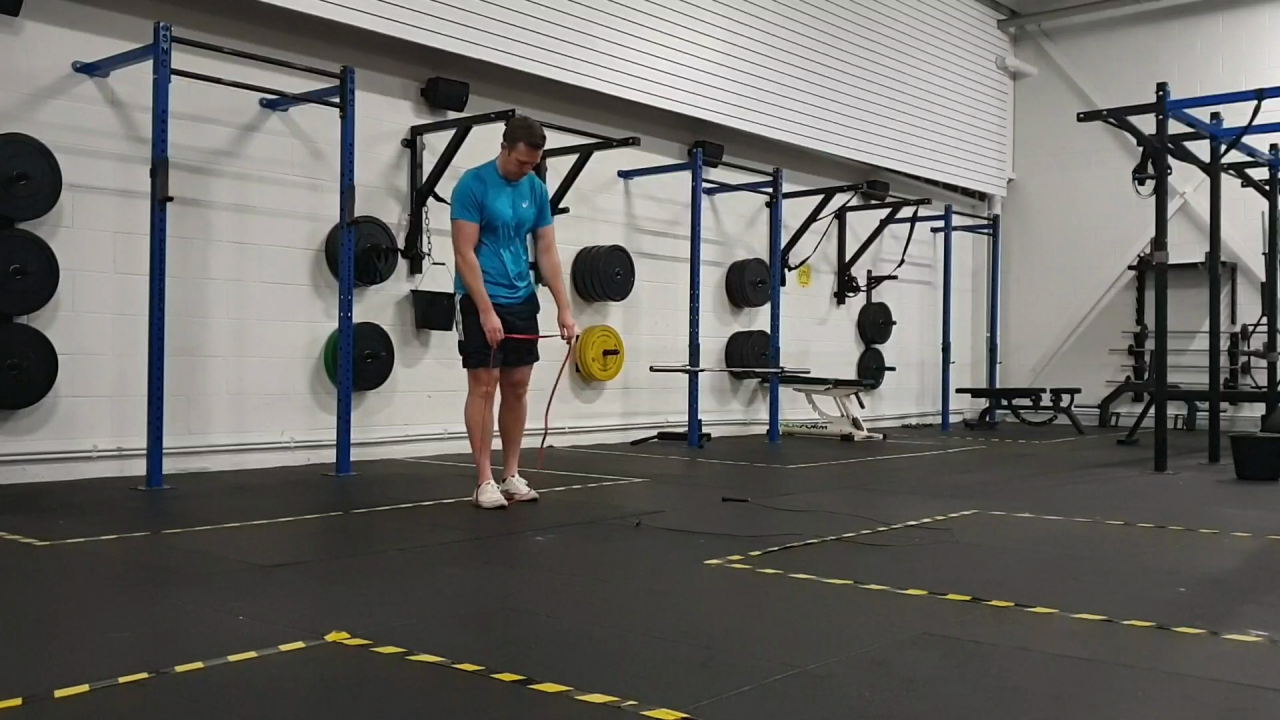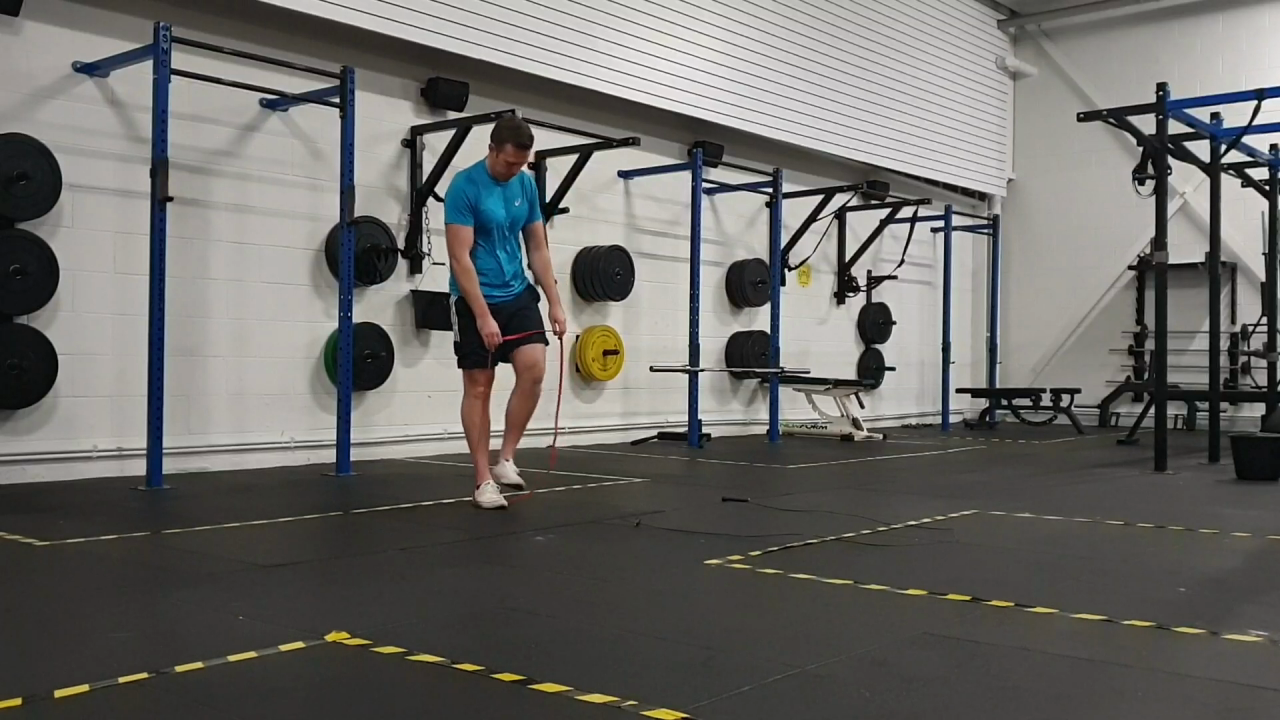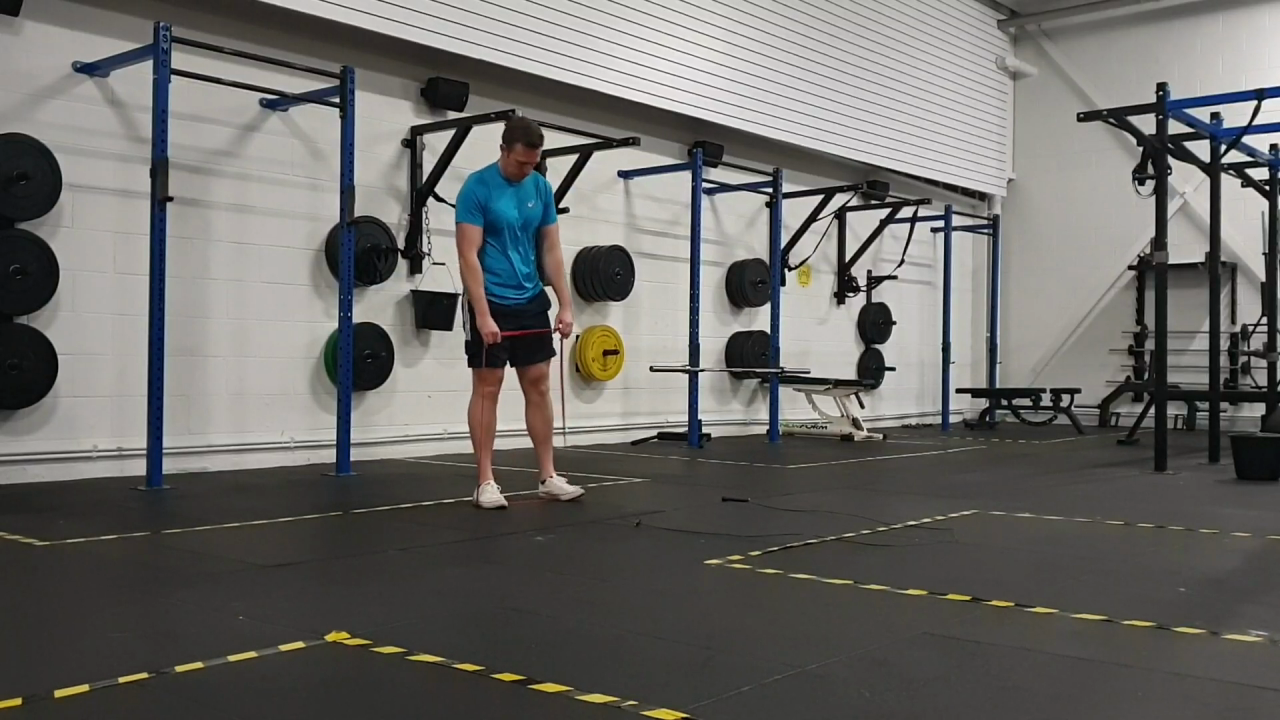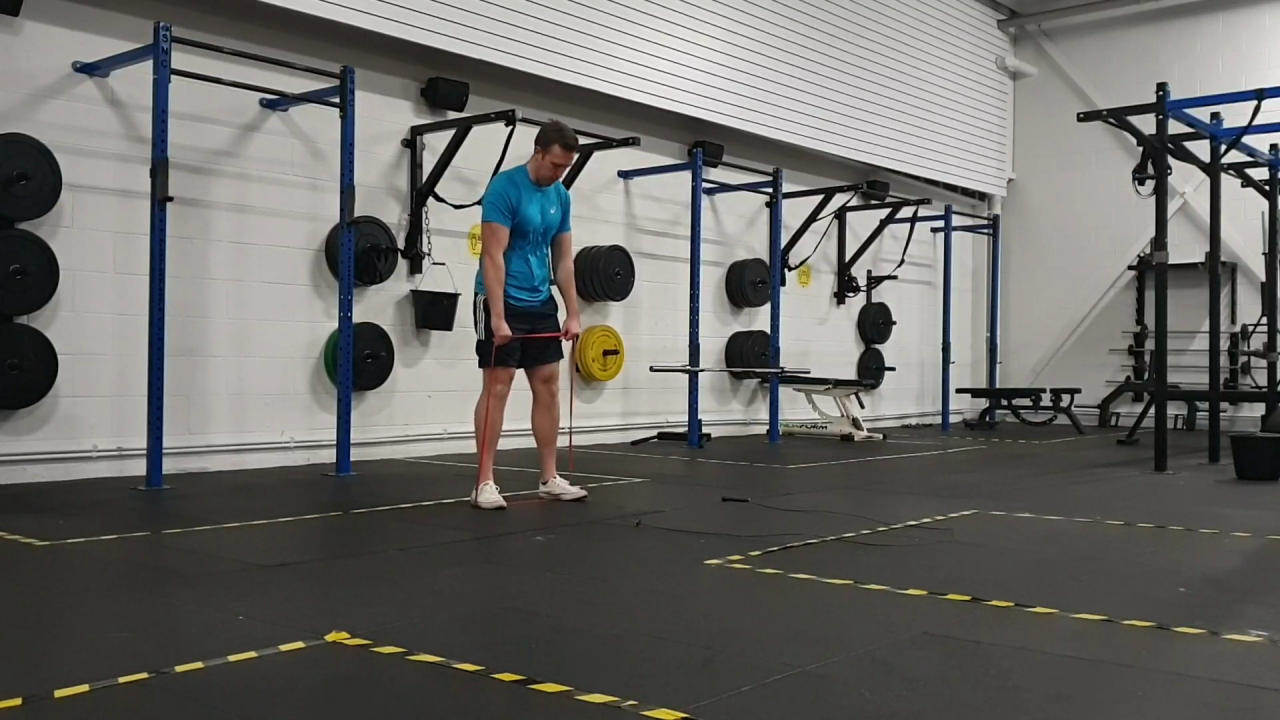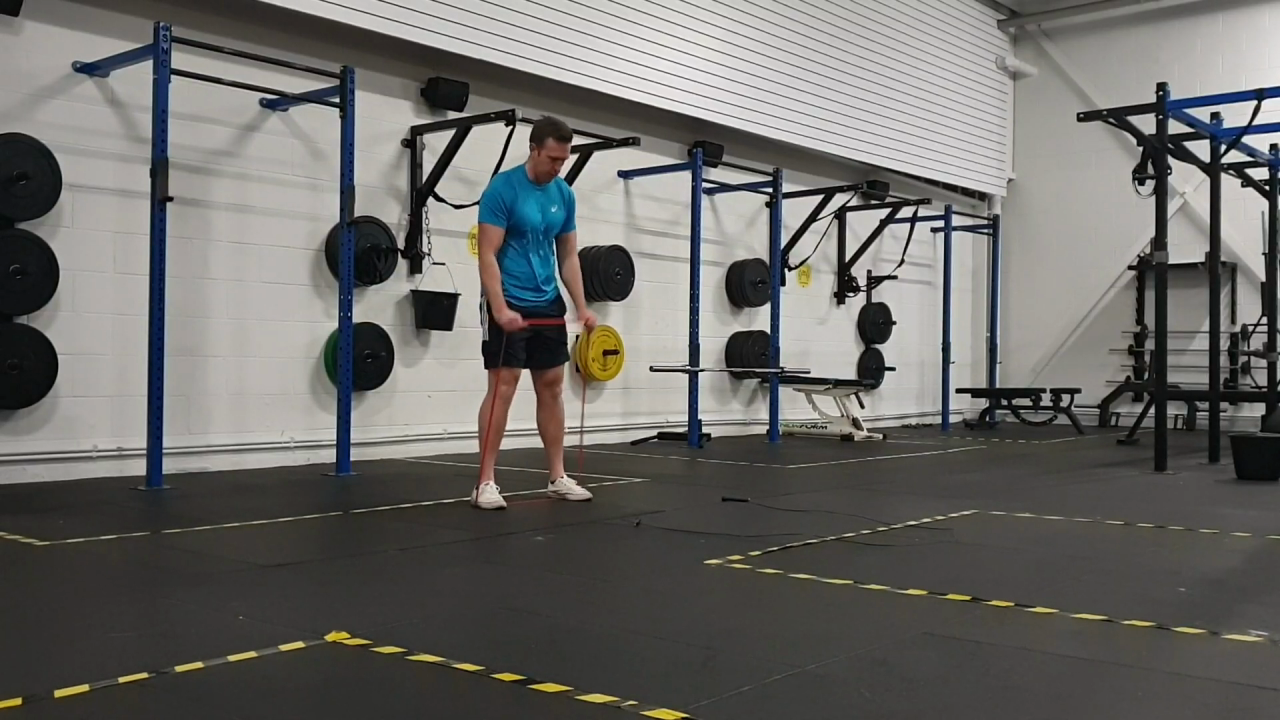
dt=0.5s
person 1, frame 1
left shoulder: (536, 190)
right shoulder: (473, 185)
left elbow: (547, 252)
right elbow: (465, 253)
left wrist: (564, 309)
right wrist: (486, 311)
left hip: (522, 300)
right hip: (480, 300)
left knee: (517, 388)
right knee: (483, 386)
left ankle: (511, 475)
right ankle: (485, 480)
person 1, frame 2
left shoulder: (526, 186)
right shoulder: (464, 186)
left elbow: (538, 248)
right elbow: (460, 257)
left wrist: (555, 302)
right wrist: (483, 316)
left hip: (518, 294)
right hip: (475, 300)
left knee: (533, 369)
right knee: (479, 386)
left ankle: (506, 459)
right ankle: (484, 480)
person 1, frame 3
left shoulder: (541, 188)
right shoulder: (477, 188)
left elbow: (551, 251)
right elbow: (469, 256)
left wrist: (565, 305)
right wrist: (483, 314)
left hip: (531, 300)
right hip: (490, 301)
left knee: (538, 386)
right knee: (488, 386)
left ankle: (548, 476)
right ankle: (485, 481)
person 1, frame 4
left shoulder: (561, 197)
right shoulder: (504, 188)
left elbow: (563, 259)
right elbow: (493, 256)
left wrist: (572, 313)
right wrist: (498, 316)
left hip: (541, 303)
right hip: (503, 302)
left knee: (548, 386)
right knee: (498, 387)
left ankle: (549, 478)
right ankle: (485, 482)
person 1, frame 5
left shoulder: (564, 195)
right shoulder: (502, 189)
left elbow: (568, 257)
right elbow: (488, 255)
left wrist: (582, 307)
right wrist: (499, 308)
left hip: (547, 304)
right hip: (509, 305)
left knee: (552, 388)
right knee: (503, 387)
left ankle: (557, 477)
right ankle: (485, 482)
